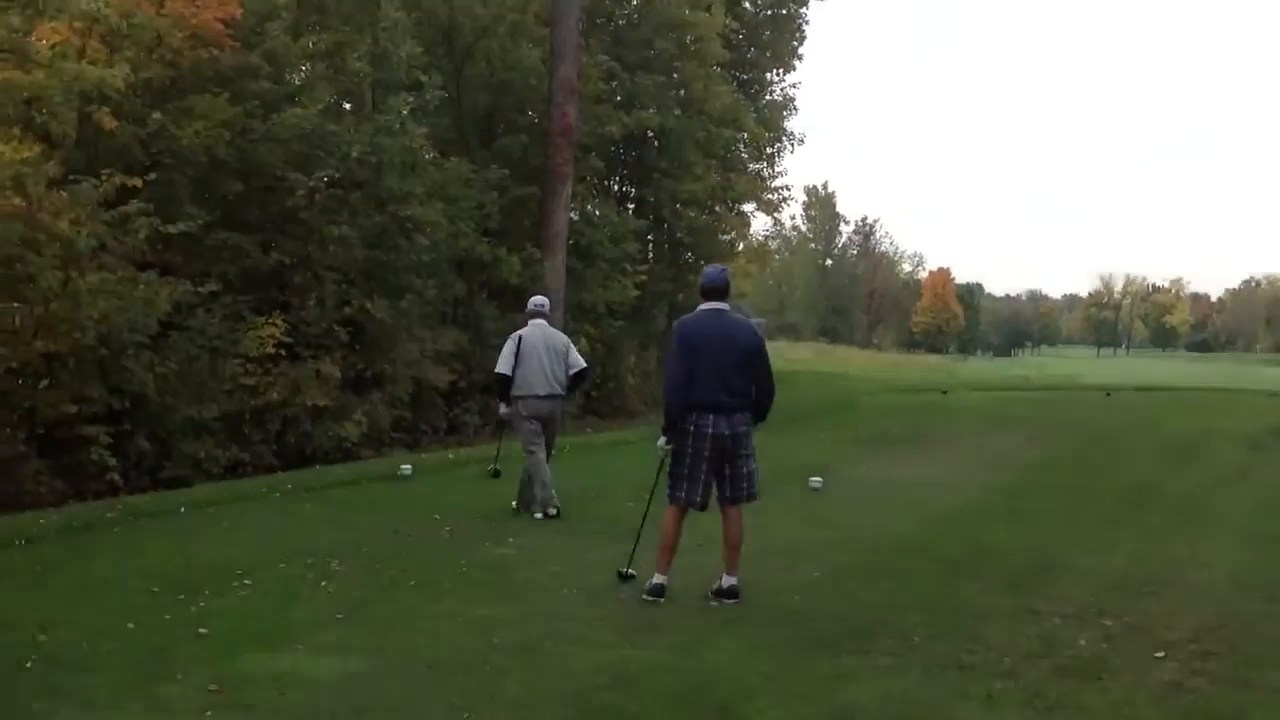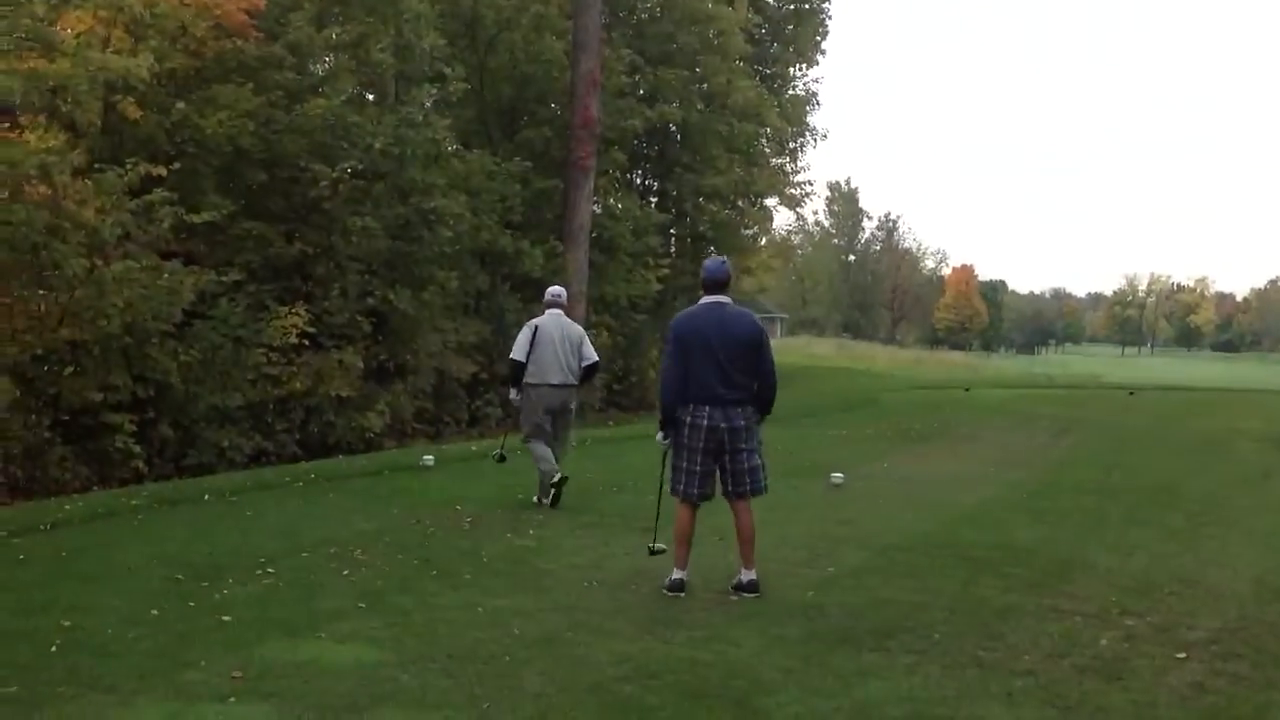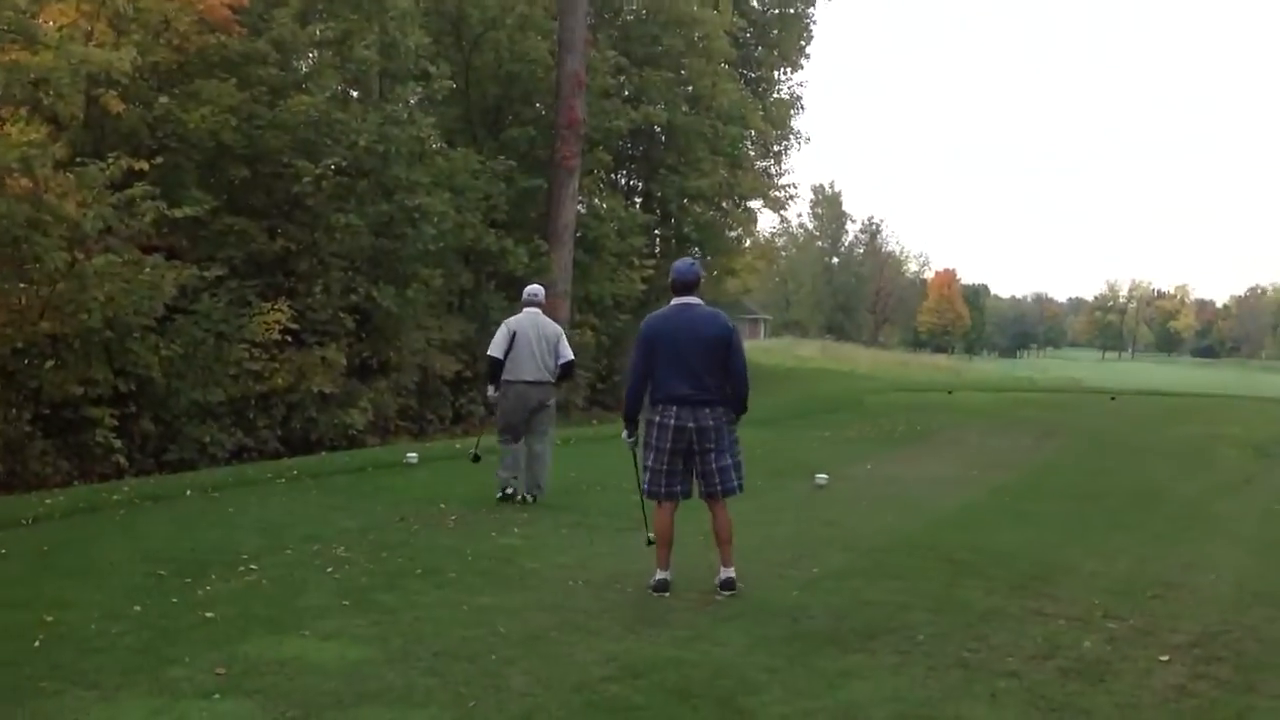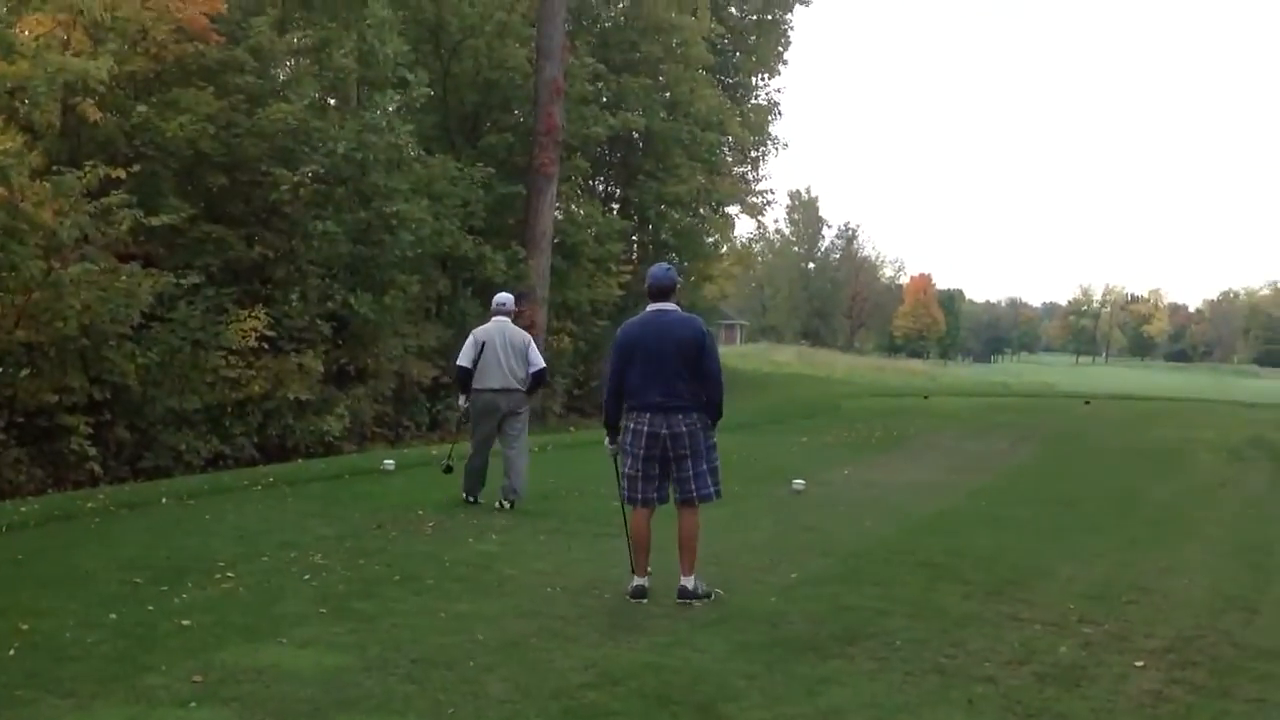
dt=0.2s
person 1, frame 1
left shoulder: (685, 328)
right shoulder: (747, 330)
left elbow: (674, 383)
right elbow: (765, 384)
left wrist: (669, 430)
right wrist: (754, 419)
left hip: (696, 422)
right hip: (736, 424)
left knee: (677, 503)
right knee: (732, 505)
left ankle: (659, 580)
right ankle: (730, 581)
person 1, frame 2
left shoulder: (683, 322)
right shoulder: (749, 322)
left elbow: (671, 378)
right elbow: (767, 377)
left wrist: (666, 423)
right wrist: (759, 414)
left hip: (696, 416)
right hip: (738, 417)
left knee: (687, 500)
right knee: (741, 500)
left ankle: (678, 574)
right ankle: (749, 575)
person 1, frame 3
left shoulder: (653, 324)
right shoulder: (720, 322)
left elbow: (637, 377)
right elbow: (738, 375)
left wrist: (630, 422)
right wrist: (735, 413)
left hip: (667, 416)
right hip: (712, 416)
left knee: (665, 500)
right knee: (717, 499)
left ankle: (662, 575)
right ankle: (728, 573)
person 1, frame 4
left shoulder: (629, 331)
right shoulder: (695, 327)
left elbow: (615, 384)
right elbow: (713, 380)
left wrist: (612, 429)
right wrist: (711, 420)
left hip: (642, 423)
right hip: (687, 422)
left knee: (642, 505)
right knee: (689, 504)
left ankle: (639, 581)
right ankle: (688, 582)
person 2, frame 1
left shoulder: (517, 338)
right shoulder: (561, 339)
left elbow: (503, 374)
right elbow: (581, 371)
left wrist: (504, 402)
right wrist: (565, 390)
left hip: (526, 402)
right hip: (554, 402)
left knee: (535, 453)
right knee: (540, 452)
left ankle: (548, 504)
right ankle: (525, 500)
person 2, frame 2
left shoulder: (533, 326)
right shoulder: (577, 330)
left elbow: (517, 361)
right elbow: (593, 364)
left wrist: (514, 387)
right wrist: (575, 382)
left hip: (537, 391)
right hip: (566, 393)
left knee: (536, 438)
right knee: (557, 443)
left ankle: (553, 476)
right ankle: (547, 493)
person 2, frame 3
left shoulder: (510, 324)
right shoulder: (554, 328)
left elbow: (494, 358)
right elbow: (568, 364)
left wrist: (492, 384)
right wrist: (553, 380)
left hip: (514, 388)
right hip: (544, 391)
left knee: (509, 437)
right knee: (539, 441)
left ankle: (508, 485)
right ankle: (532, 491)
person 2, frame 4
left shoulder: (478, 333)
right shoulder: (523, 336)
left elbow: (463, 367)
right elbow: (540, 371)
left wrist: (463, 394)
right wrist: (527, 392)
left hip: (484, 397)
right hip: (515, 398)
left knee: (480, 447)
right knee: (515, 448)
left ankle: (472, 492)
right ankle: (510, 497)
